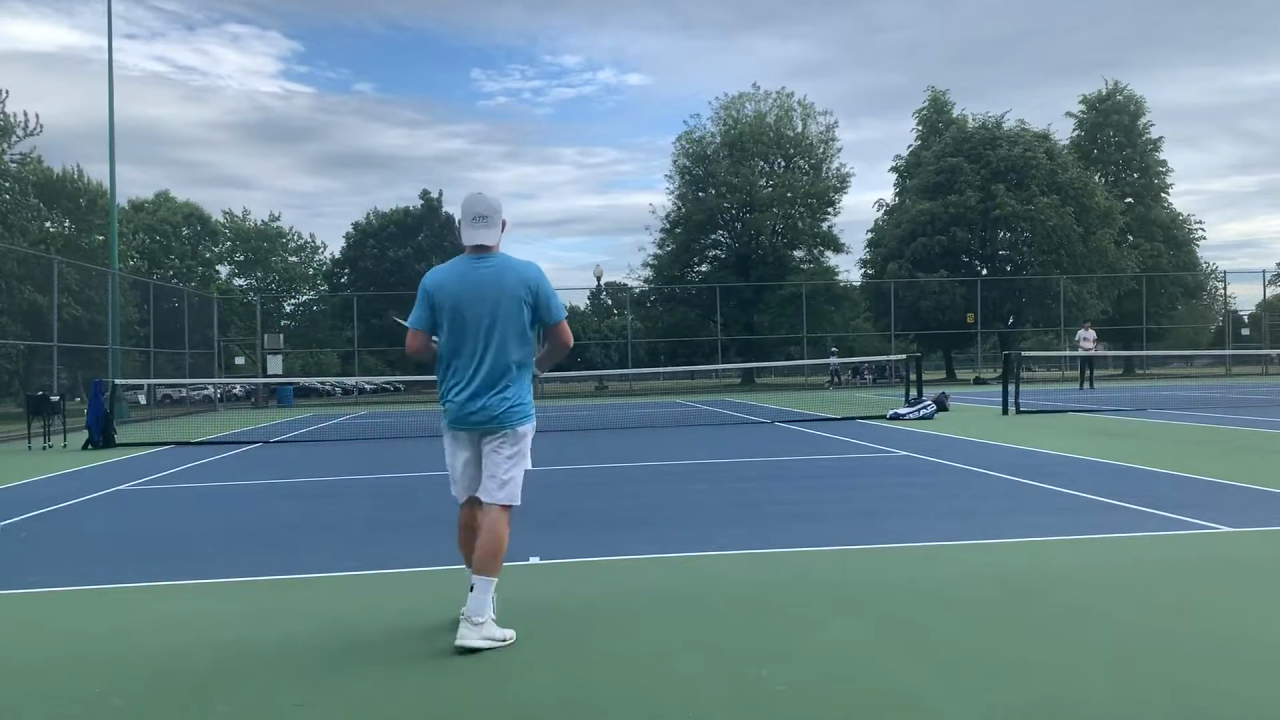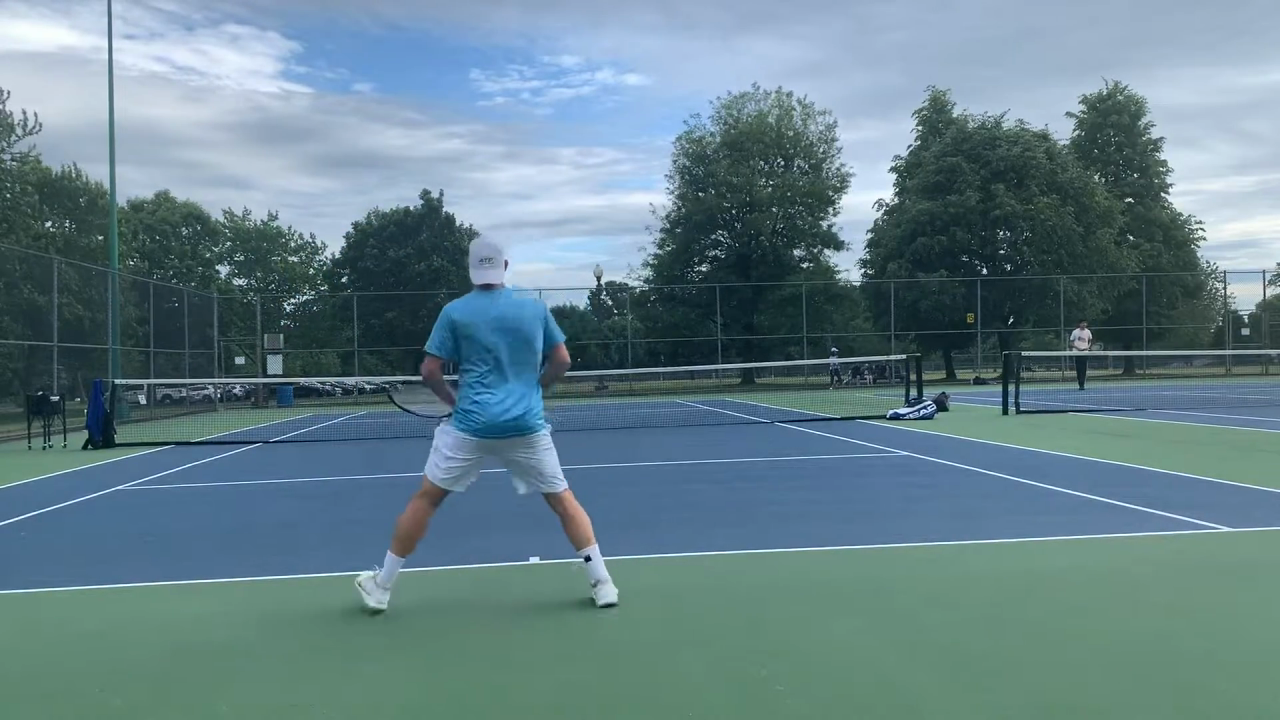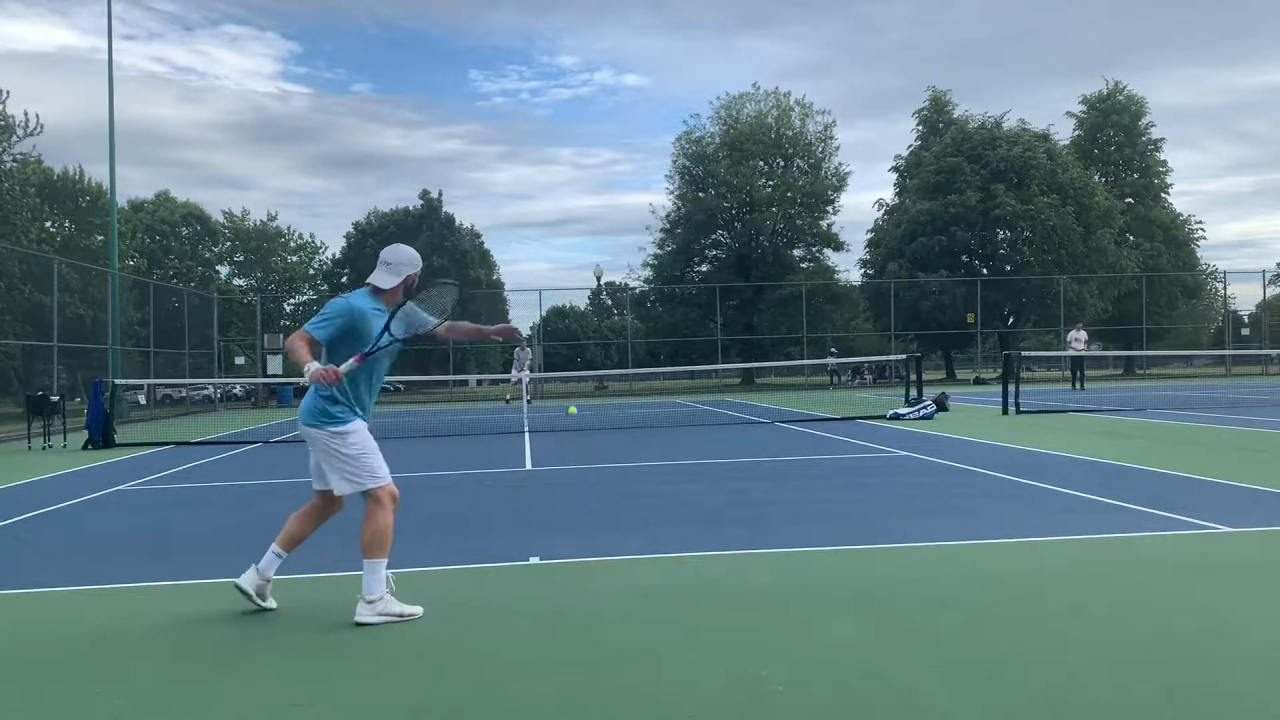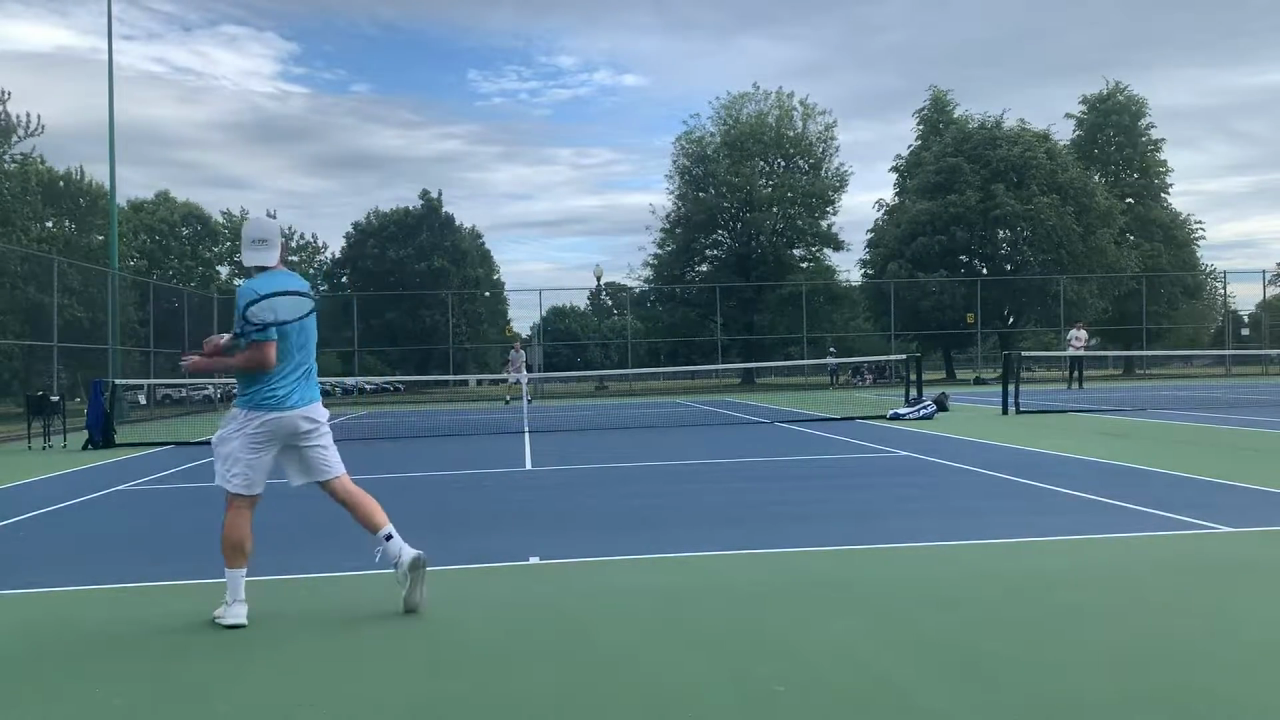
dt=1s
person 1, frame 1
left shoulder: (435, 279)
right shoulder: (529, 275)
left elbow: (414, 346)
right elbow: (563, 340)
right wrist: (534, 366)
left hip: (459, 413)
right hip: (509, 413)
left knee: (470, 504)
right knee: (496, 510)
left ankle: (478, 606)
right ankle: (476, 621)
person 1, frame 2
left shoulder: (454, 312)
right shoulder: (535, 308)
left elbow: (430, 371)
right elbow: (561, 362)
left wrist: (452, 401)
left hip: (472, 425)
right hip: (526, 424)
left knee: (425, 499)
right knee: (562, 498)
left ankle: (381, 585)
right ankle: (602, 583)
person 1, frame 3
left shoulder: (399, 310)
right shoulder: (350, 306)
left elbow: (445, 330)
right elbow: (295, 341)
left wrist: (489, 331)
right wrist: (312, 369)
left hip: (331, 419)
right hip: (333, 419)
left knee: (325, 502)
right knee: (383, 498)
left ankle: (260, 575)
right ankle: (373, 600)
person 1, frame 4
left shoulder: (253, 291)
right shoulder: (299, 285)
left elbow: (264, 358)
left wrist: (211, 364)
right wrist: (227, 344)
left hip: (259, 413)
right hip: (307, 408)
left knee: (239, 504)
right knee: (342, 487)
left ankle: (235, 603)
right ankle: (400, 551)
